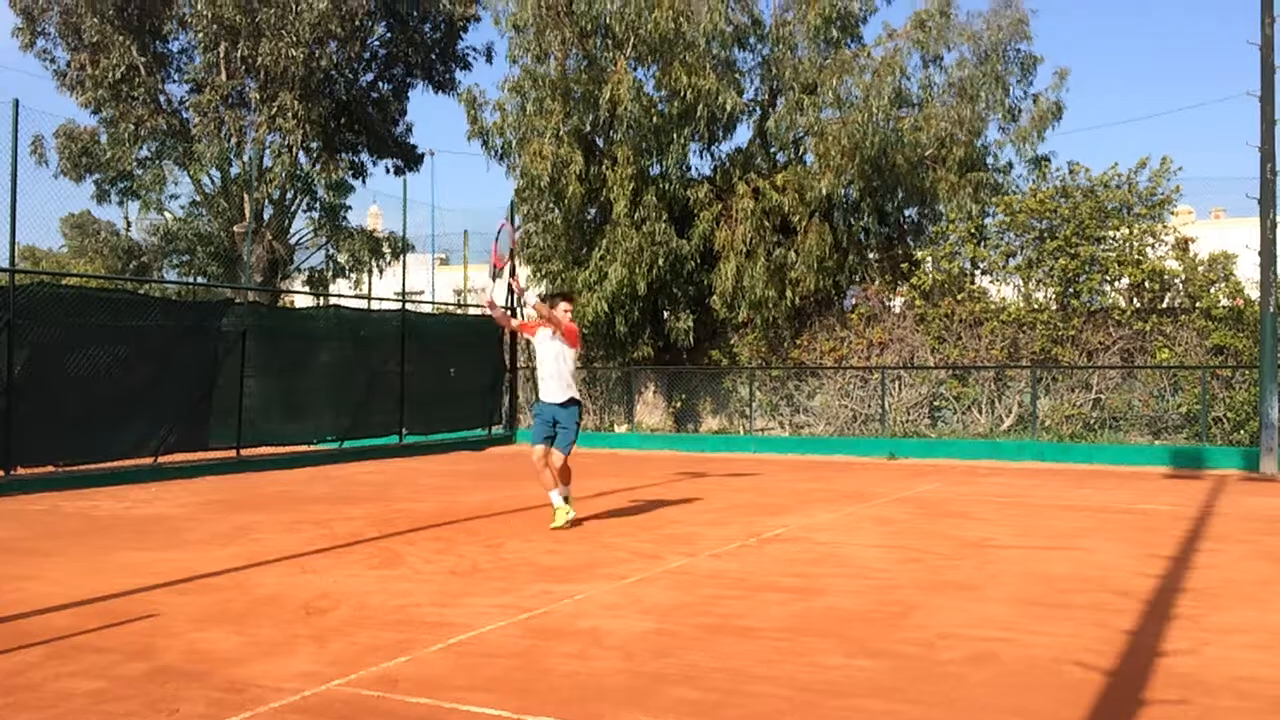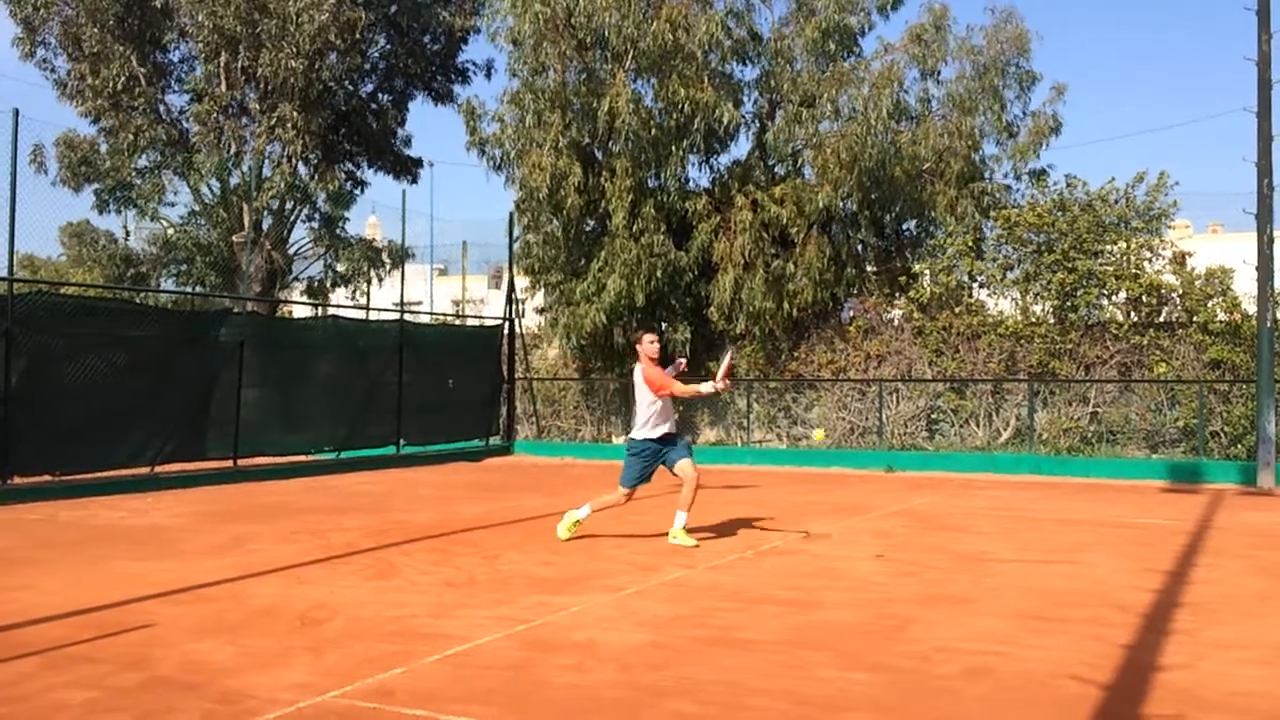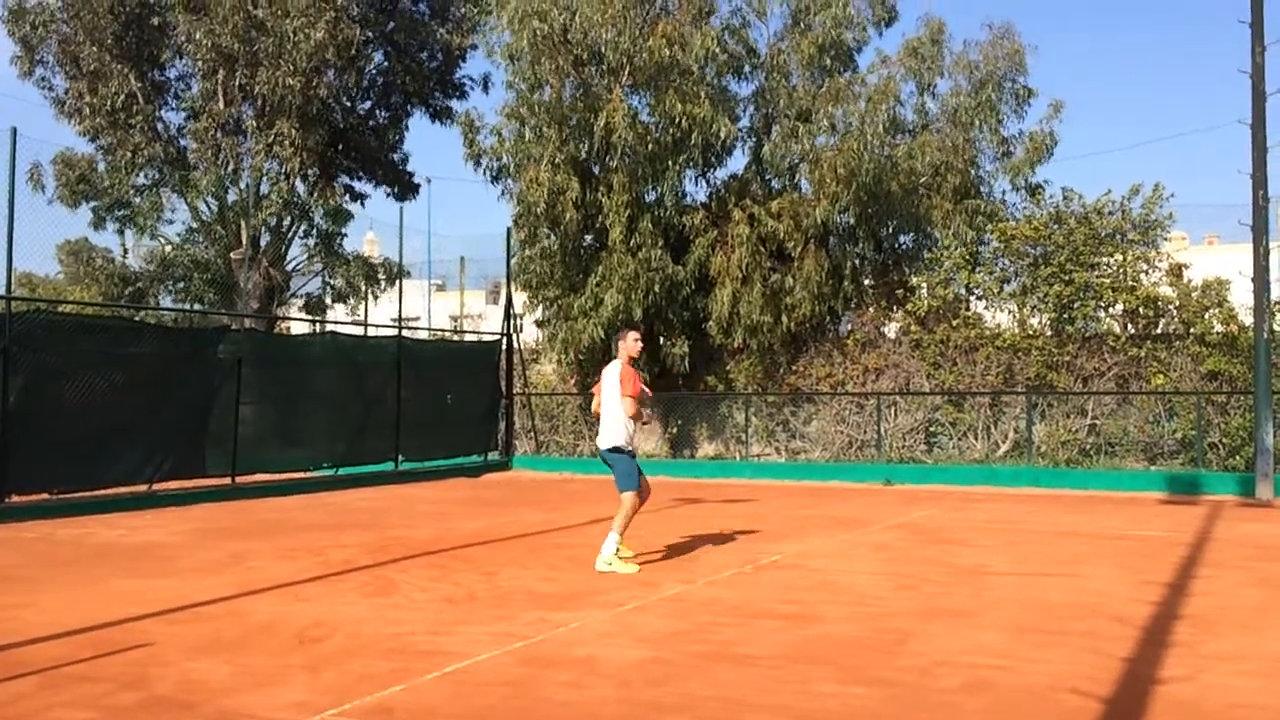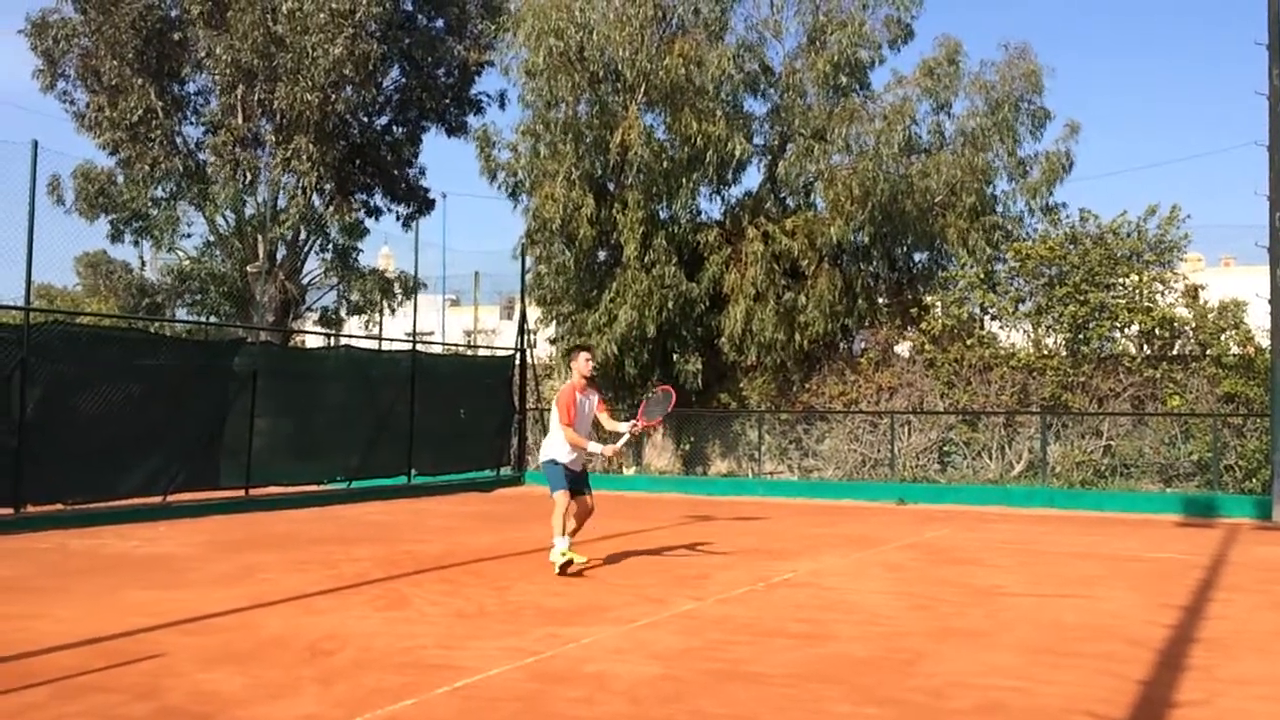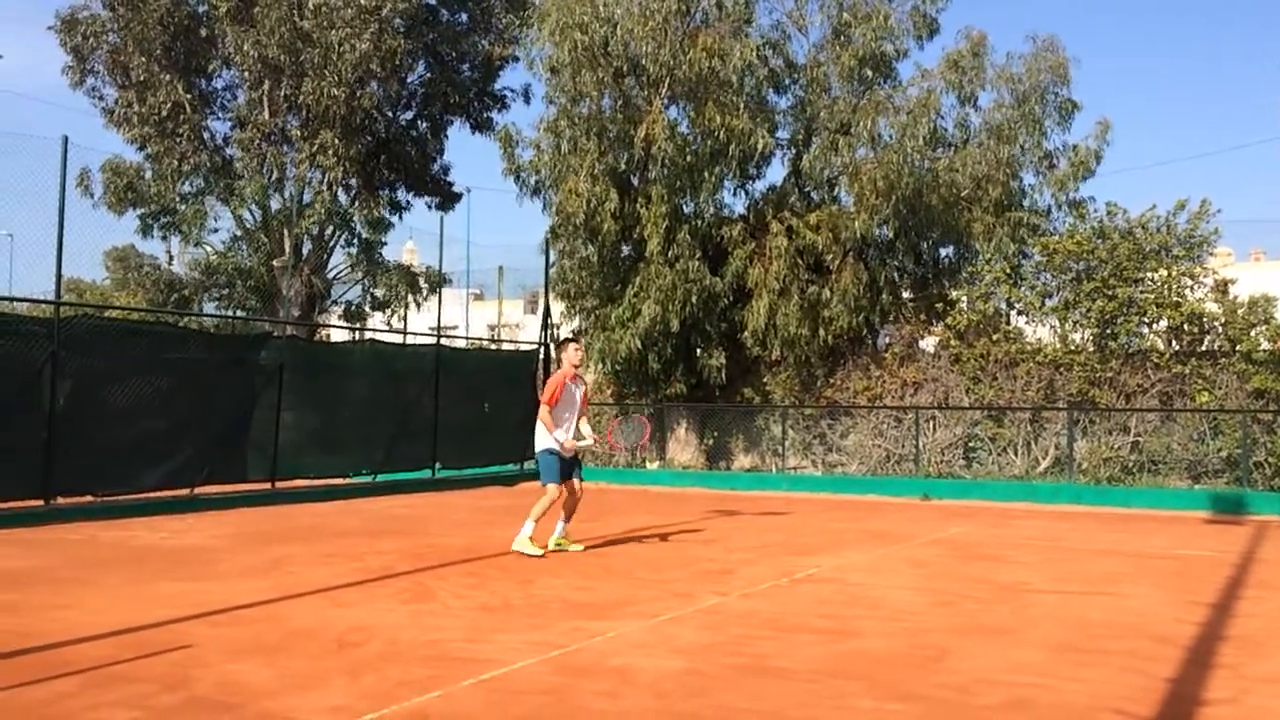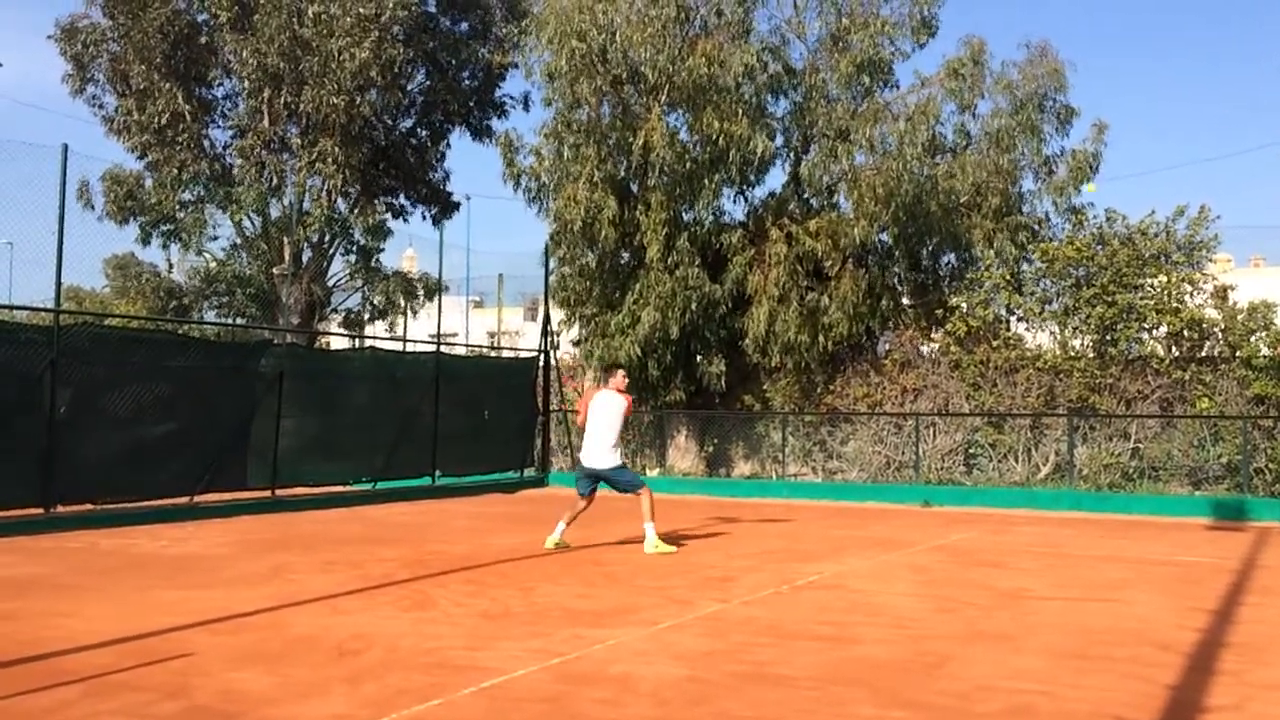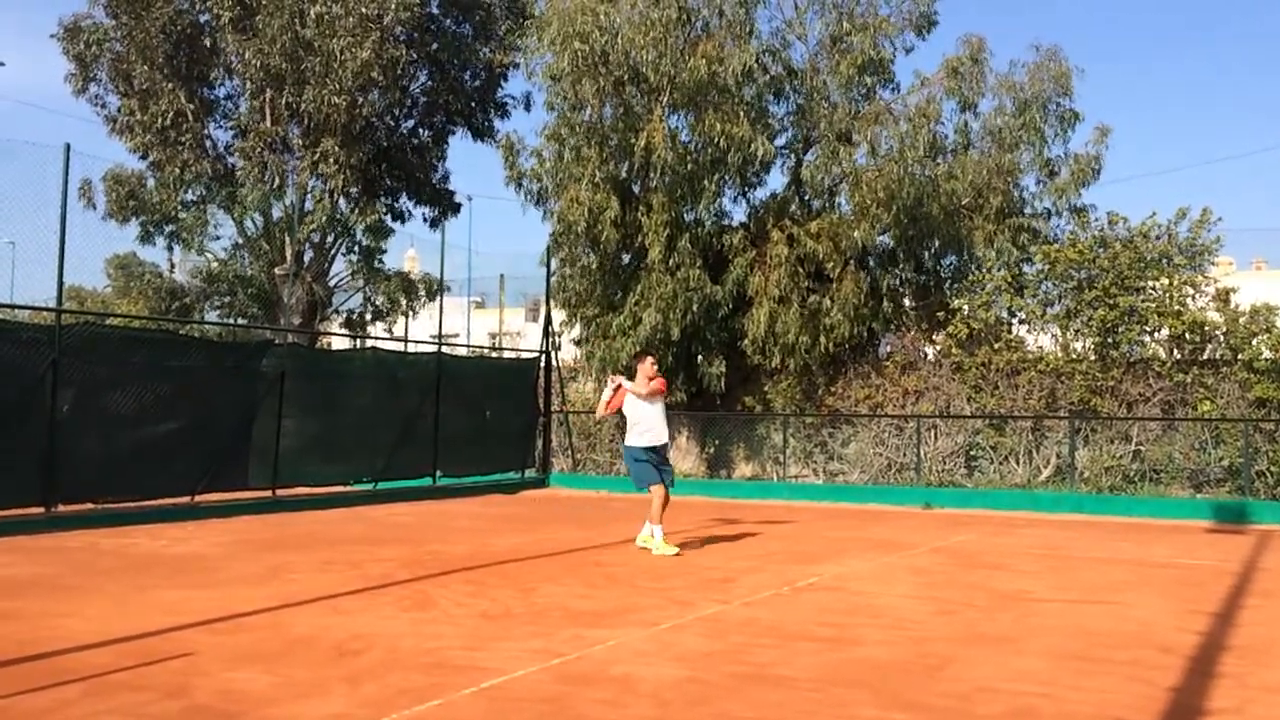
dt=0.7s
person 1, frame 1
left shoulder: (571, 332)
right shoulder: (538, 329)
left elbow: (546, 315)
right elbow: (507, 322)
left wrist: (524, 294)
right wrist: (494, 307)
left hip: (567, 405)
right hip: (544, 405)
left knee: (559, 463)
right knee: (538, 456)
left ankle: (564, 499)
right ankle: (561, 509)
person 1, frame 2
left shoulder: (652, 365)
right shoulder: (648, 373)
right elbow: (683, 391)
left wrist: (674, 368)
right wrist: (710, 386)
left hip: (667, 437)
right hip: (644, 443)
left knee: (691, 475)
right knee: (623, 495)
left ankle: (677, 530)
right ankle: (575, 516)
person 1, frame 3
left shoulder: (608, 370)
right shoulder: (627, 371)
left elbow: (596, 408)
right elbow: (631, 411)
right wrist: (642, 413)
left hip: (616, 444)
right hip: (617, 445)
left knee: (644, 490)
right knee: (630, 501)
left ankle: (613, 545)
right ankle: (606, 557)
person 1, frame 4
left shoulder: (593, 393)
right shoulder: (566, 394)
left elbow: (607, 421)
right elbow: (569, 436)
left wrist: (627, 426)
right wrist: (600, 448)
left hip: (575, 461)
right hip: (554, 457)
left knee: (587, 507)
right knee: (563, 501)
left ankle: (562, 547)
right ankle: (560, 553)
person 1, frame 5
left shoulder: (581, 382)
right shoulder: (558, 380)
left elbow: (580, 417)
right elbow: (543, 414)
left wrist: (588, 434)
right wrist: (563, 439)
left hip: (566, 449)
right hip: (549, 447)
left knee: (576, 492)
right knee: (553, 493)
left ankle: (558, 538)
right ankle: (523, 538)
person 1, frame 6
left shoulder: (590, 394)
right shoulder: (626, 400)
left elbow: (580, 422)
left hip: (587, 461)
right hip: (610, 463)
left knee: (584, 500)
right knee: (645, 493)
left ankle: (555, 537)
right ankle: (652, 541)
person 1, frame 7
left shoulder: (659, 383)
right shoulder: (622, 390)
left elbow: (644, 391)
right elbow: (600, 414)
left wrist: (624, 382)
right wrist: (609, 389)
left hip: (658, 450)
right hip: (635, 450)
left knee: (664, 496)
right knee: (658, 491)
left ankle: (645, 536)
right ankle: (659, 540)
